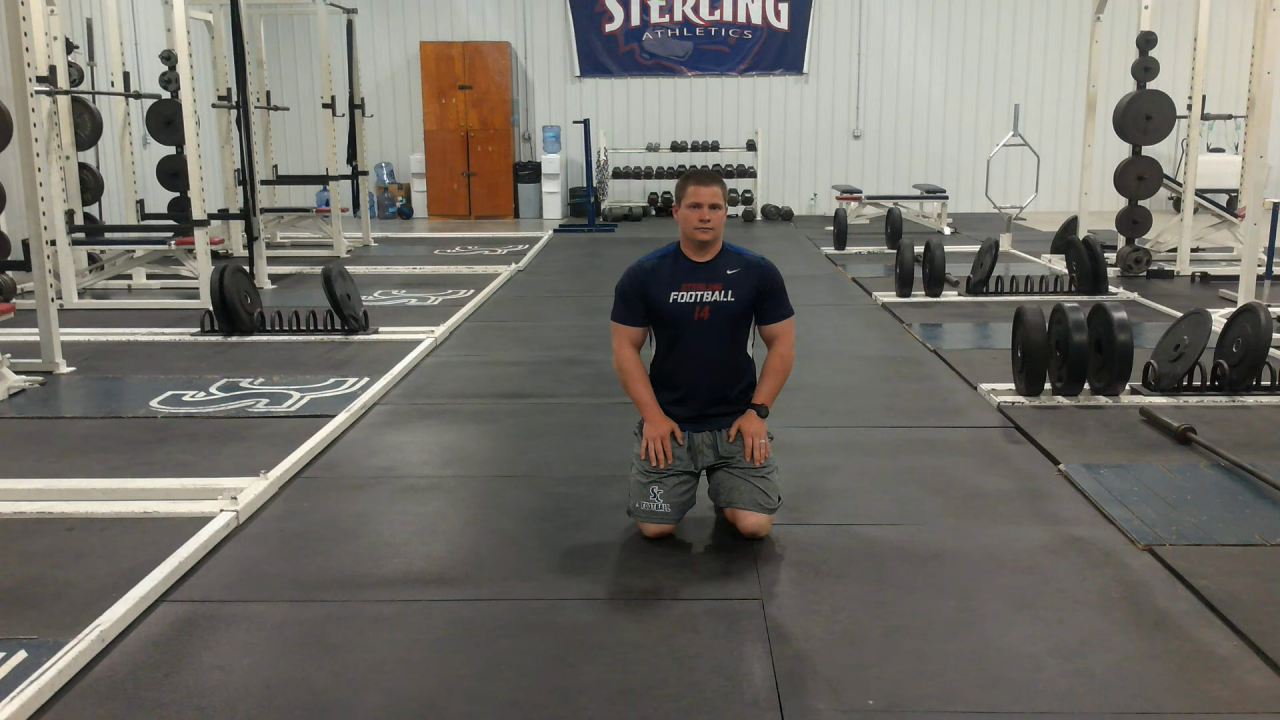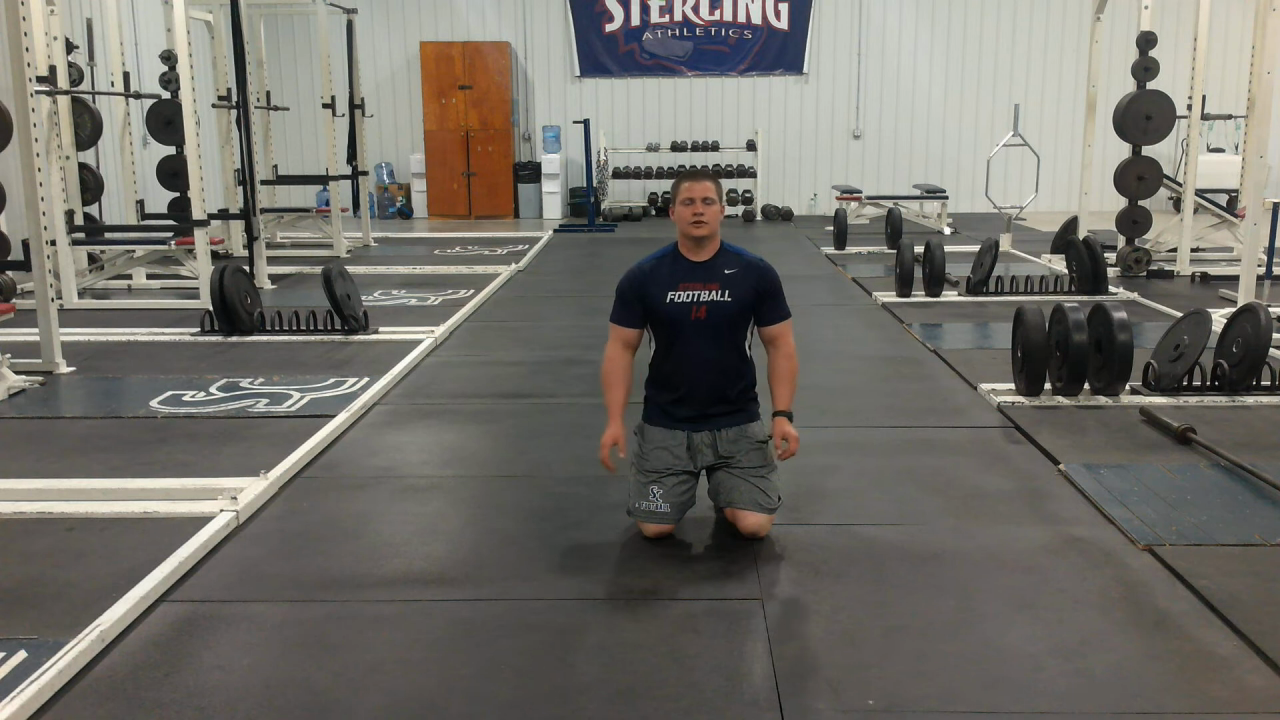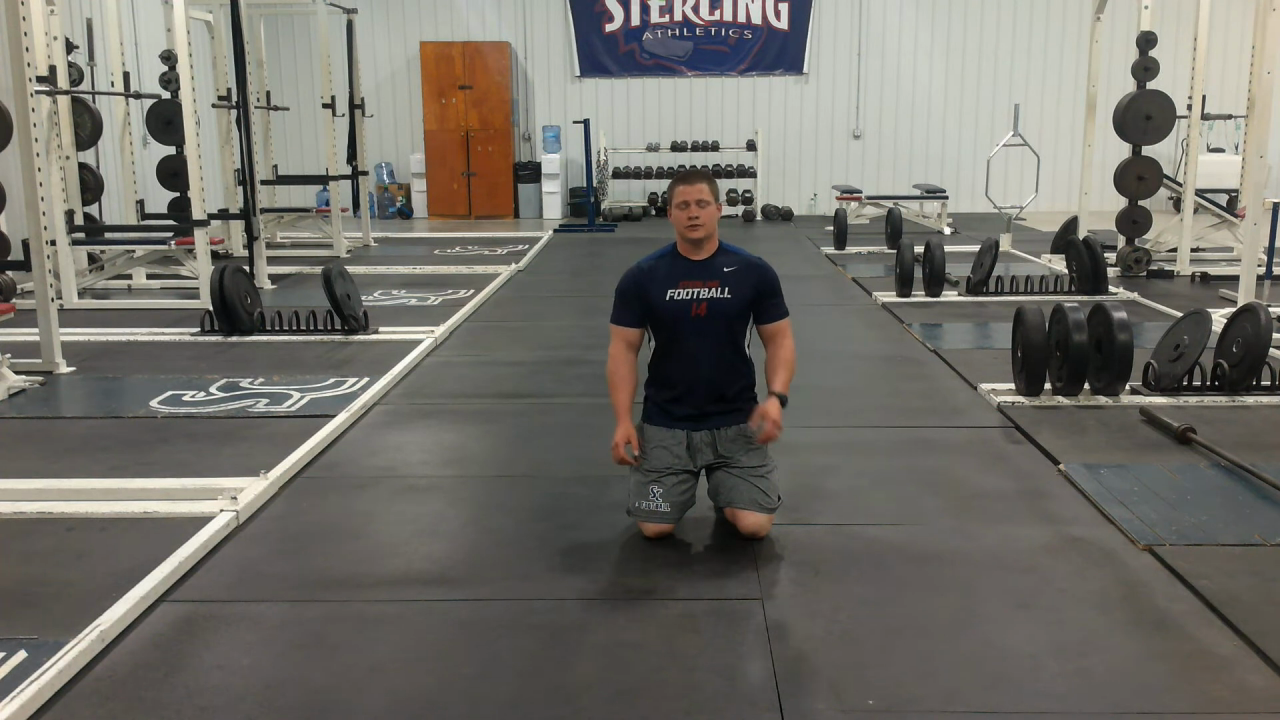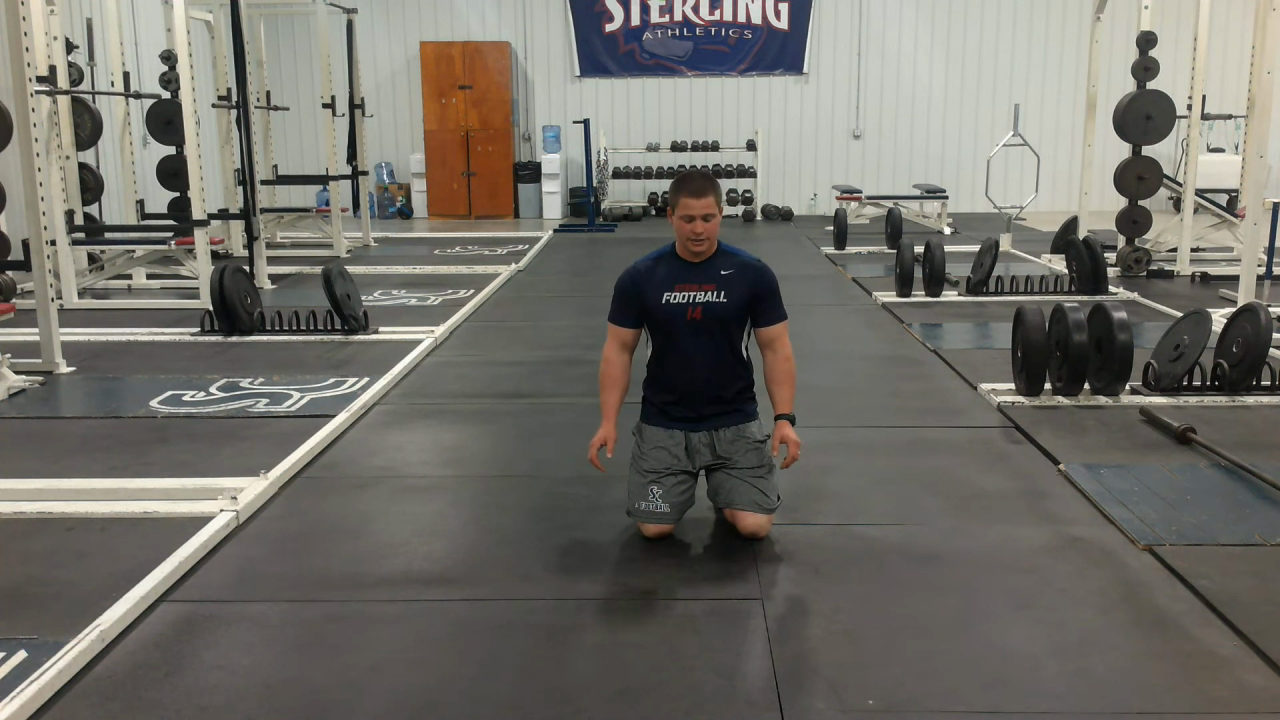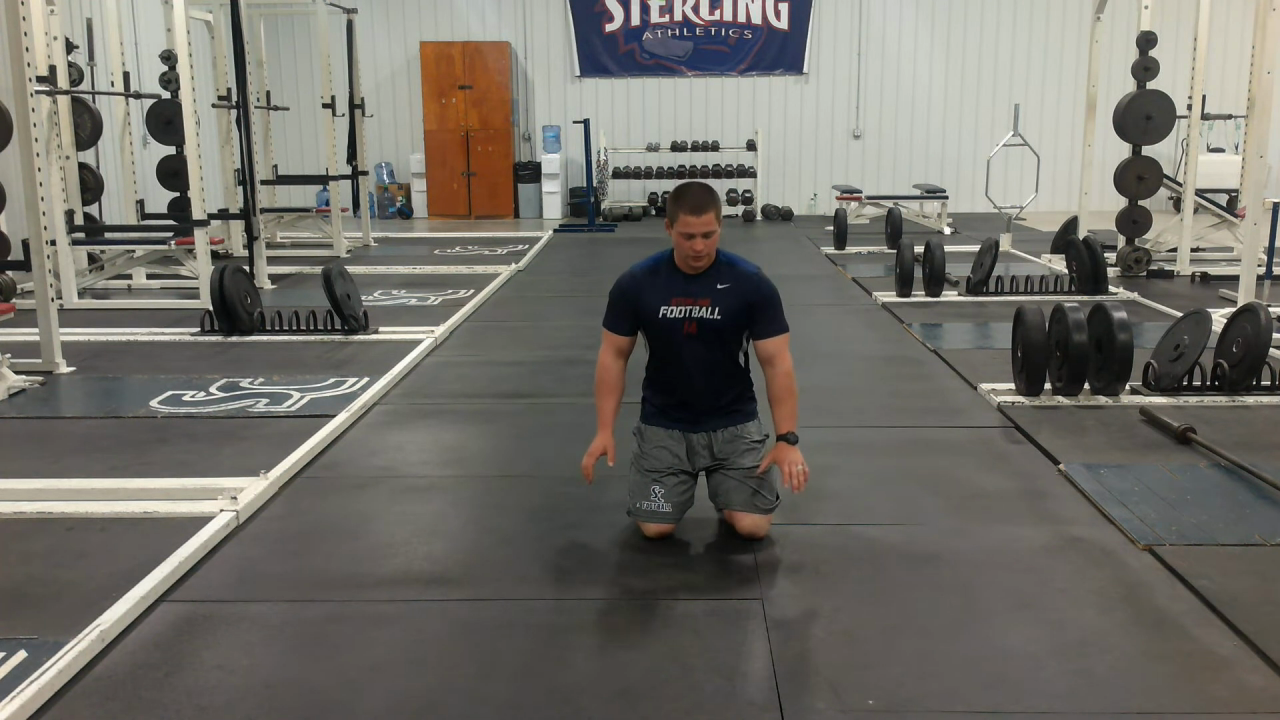
dt=0.7s
person 1, frame 1
left shoulder: (758, 272)
right shoulder: (643, 275)
left elbow: (781, 346)
right elbow: (625, 348)
left wrist: (757, 411)
right wrist: (652, 415)
left hip: (736, 420)
right hip: (668, 420)
left knee: (754, 525)
right knee: (655, 526)
left ankle: (722, 485)
right ankle: (689, 479)
person 1, frame 2
left shoulder: (756, 273)
right shoulder: (643, 277)
left elbow: (780, 346)
right elbow: (621, 348)
left wrist: (782, 415)
right wrist: (615, 419)
left hip: (738, 420)
right hip: (666, 422)
left knee: (754, 525)
right knee: (655, 527)
left ankle: (722, 485)
right ankle: (689, 480)
person 1, frame 3
left shoulder: (754, 272)
right shoulder: (641, 277)
left elbow: (779, 340)
right elbow: (623, 349)
left wrist: (777, 395)
right wrist: (623, 420)
left hip: (736, 421)
right hip: (665, 423)
left knee: (754, 525)
right knee: (655, 527)
left ankle: (720, 484)
right ankle: (688, 480)
person 1, frame 4
left shoulder: (753, 274)
right shoulder: (640, 277)
left elbow: (776, 349)
right elbow: (618, 349)
left wrist: (784, 418)
right wrist: (608, 421)
left hip: (735, 421)
right hip: (664, 423)
left knee: (753, 526)
right knee: (655, 527)
left ankle: (721, 484)
right ankle: (688, 478)
person 1, frame 5
left shoulder: (752, 283)
right shoulder: (636, 284)
left elbow: (778, 363)
right elbow: (613, 356)
left wrist: (787, 438)
right wrist: (604, 430)
left hip: (734, 423)
right hip: (664, 424)
left knee: (752, 526)
right knee: (655, 527)
left ankle: (720, 485)
right ankle: (673, 479)
